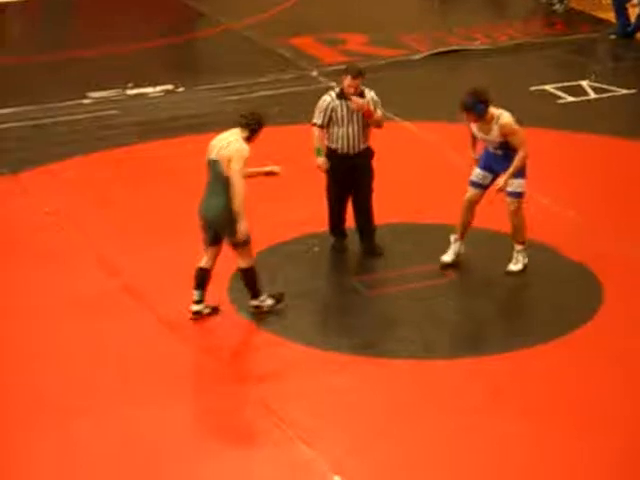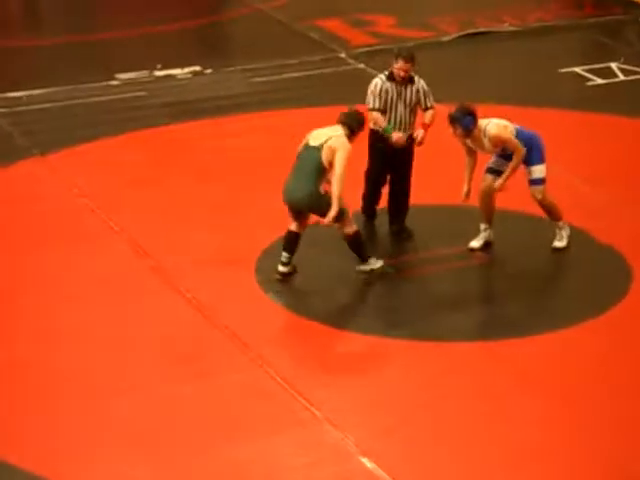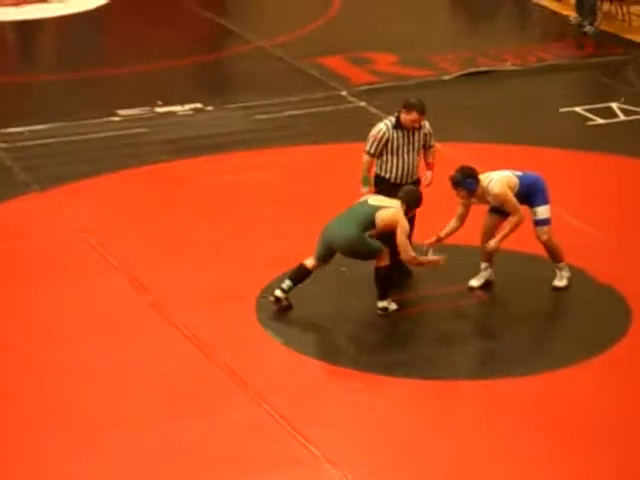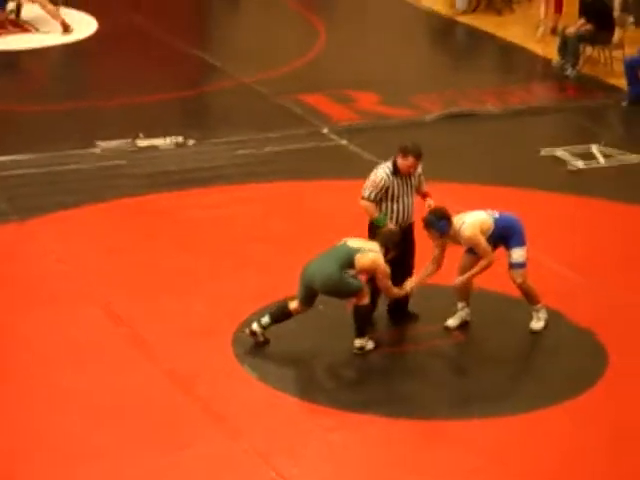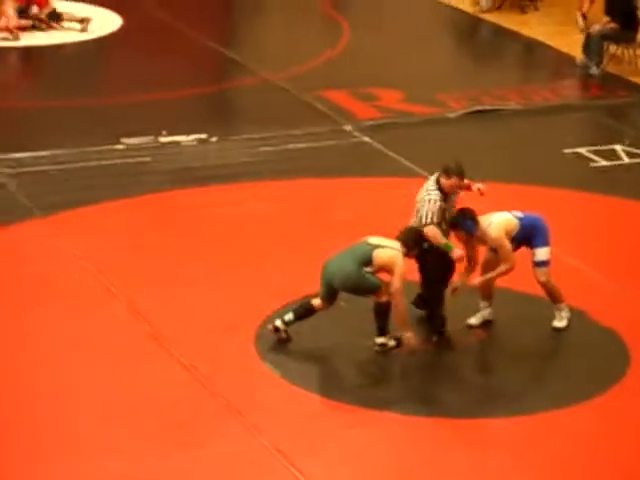
dt=0.5s
person 1, frame 1
left shoulder: (370, 97)
right shoulder: (329, 100)
left elbow: (380, 122)
right elbow: (318, 127)
left wrist: (365, 111)
right wrist: (319, 154)
left hip: (362, 155)
right hip: (337, 157)
left knee: (364, 199)
right knee: (337, 199)
left ankle: (368, 240)
right ankle: (338, 237)
person 1, frame 2
left shoulder: (419, 84)
right shoulder: (379, 83)
left elbow: (430, 109)
right elbow: (374, 113)
left wrist: (423, 129)
right wrist: (391, 132)
left hip: (406, 141)
right hip: (381, 139)
left knee: (402, 183)
right knee: (375, 179)
left ankle: (398, 223)
right ankle: (368, 216)
person 1, frame 3
left shoulder: (424, 128)
right shoulder: (383, 129)
left elbow: (429, 147)
right elbow: (368, 156)
left wrist: (429, 169)
right wrist: (365, 183)
left hip: (410, 184)
right hip: (386, 185)
left knee: (406, 226)
left ankle: (398, 263)
person 1, frame 4
left shoulder: (416, 170)
right shoulder: (382, 175)
right elbow: (365, 201)
left wrist: (427, 196)
right wrist: (382, 222)
left hip: (405, 228)
right hip: (383, 229)
left knee: (405, 271)
left ankle: (399, 311)
person 1, frame 5
left shoulder: (449, 180)
right shoulder: (432, 197)
left elbow: (462, 182)
right elbow: (428, 229)
left wrist: (472, 186)
right wrist: (450, 249)
left hip: (438, 236)
right hip: (423, 241)
left knee: (445, 272)
right knee: (435, 280)
left ankle: (424, 301)
right ankle: (436, 329)
person 2, frame 1
left shoulder: (218, 139)
right shoulder: (241, 148)
right elbow: (237, 185)
left wrist: (264, 170)
right wrist: (242, 220)
left hip: (206, 207)
right hip: (223, 210)
left knee: (210, 255)
right knee: (245, 255)
left ankle: (198, 304)
right ankle: (258, 300)
person 2, frame 2
left shoulder: (315, 132)
right shoulder: (343, 144)
right elbow: (338, 174)
right wrist: (334, 207)
left hip: (290, 190)
right hip: (309, 194)
left knee: (299, 223)
right knee: (346, 221)
left ankle: (284, 266)
right ankle: (366, 262)
person 2, frame 3
left shoulder: (371, 197)
right shoulder: (400, 219)
right elbow: (407, 257)
right wrist: (429, 260)
left hip: (330, 229)
right hip: (348, 238)
left knee: (317, 260)
right knee: (383, 256)
left ankle: (280, 293)
right ankle: (384, 302)
person 2, frame 4
left shoulder: (352, 240)
right shoulder: (380, 264)
right elbow: (390, 292)
right wrist: (406, 289)
left hip: (310, 269)
right hip: (327, 277)
left knee: (301, 304)
right knee: (363, 293)
left ankle: (258, 327)
right ankle: (361, 341)
person 2, frame 5
left shoulder: (376, 239)
right shoulder: (398, 262)
right elbow: (397, 299)
right wrist: (406, 331)
left hip: (329, 266)
right hip: (346, 273)
left knee: (324, 301)
right knee: (383, 292)
left ankle: (281, 323)
right ankle: (382, 339)
person 3, frame 1
left shoulder: (504, 122)
right shoulder: (471, 119)
left elbow: (523, 151)
left wrist: (506, 177)
right wrist: (475, 153)
left hip: (512, 160)
right hip: (490, 157)
left knee: (514, 208)
right knee: (469, 199)
left ankle: (520, 254)
right ankle: (456, 245)
person 3, frame 2
left shoulder: (493, 133)
right shoulder: (464, 136)
left elbow: (520, 151)
right elbow: (471, 156)
left wrist: (504, 179)
right wrist: (467, 184)
left hip: (529, 146)
right hip: (506, 150)
left knee: (539, 196)
right knee: (485, 189)
left ankle: (562, 228)
right ankle: (485, 232)
person 3, frame 3
left shoulder: (496, 190)
right shoulder: (468, 194)
left elbow: (518, 216)
right elbow: (458, 220)
left wrist: (498, 240)
right wrist: (439, 237)
left hip: (534, 188)
right hip: (513, 190)
left knee: (544, 237)
right knee: (487, 230)
left ankle: (562, 271)
right ankle: (486, 271)
person 3, frame 4
left shoulder: (467, 233)
right shoulder: (444, 233)
left elbow: (489, 259)
right elbow: (435, 264)
left wrist: (465, 278)
right wrist: (415, 281)
left hip: (511, 229)
right hip: (489, 232)
left knee: (518, 280)
right knee: (463, 269)
left ankle: (540, 312)
right ankle: (463, 311)
person 3, frame 5
left shoulder: (493, 233)
right shoulder: (471, 232)
left elbow: (509, 264)
right elbow: (471, 262)
left wrist: (484, 279)
right wrist: (461, 281)
left hip: (535, 229)
right hip: (513, 230)
left knee: (542, 279)
right knee: (487, 268)
left ankle: (562, 311)
right ankle: (485, 310)
